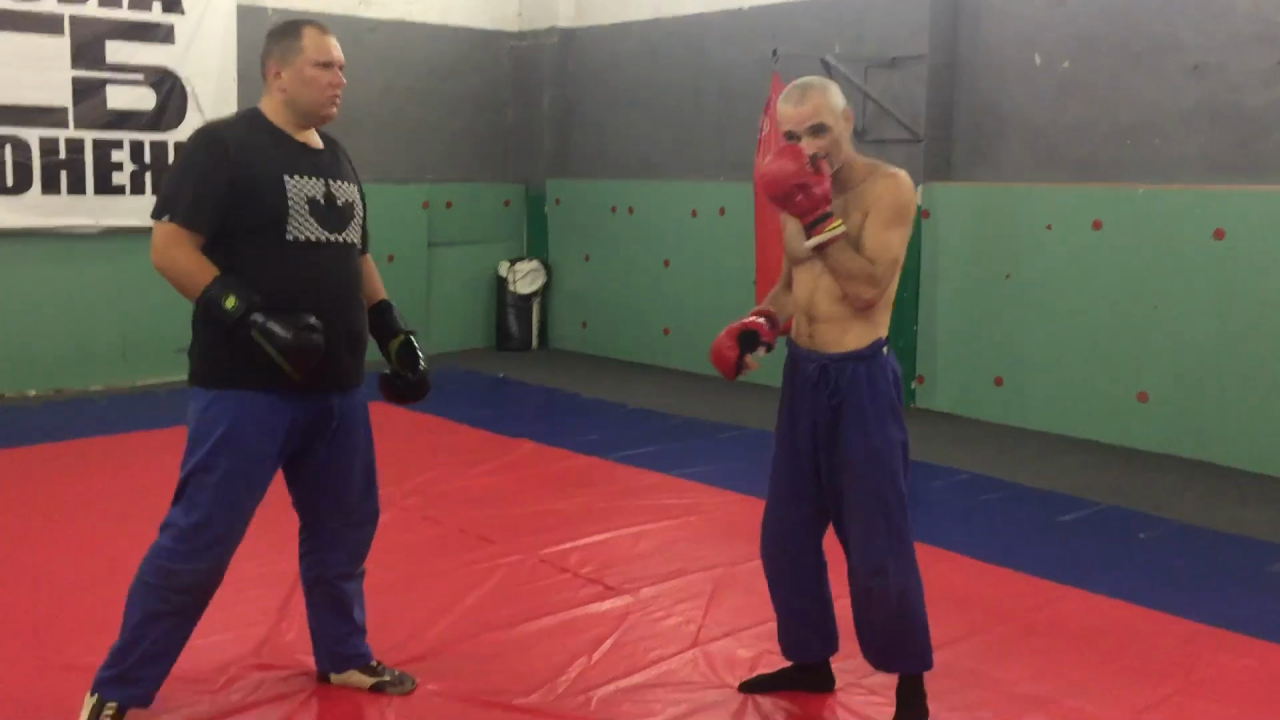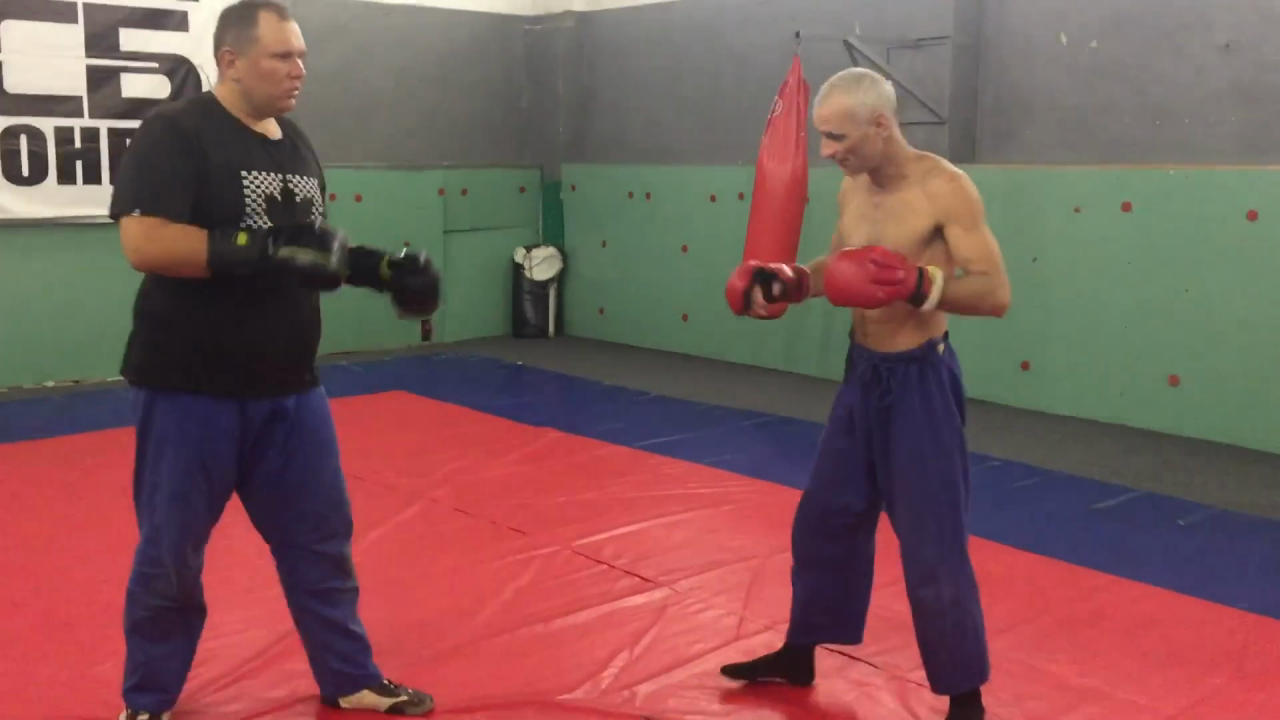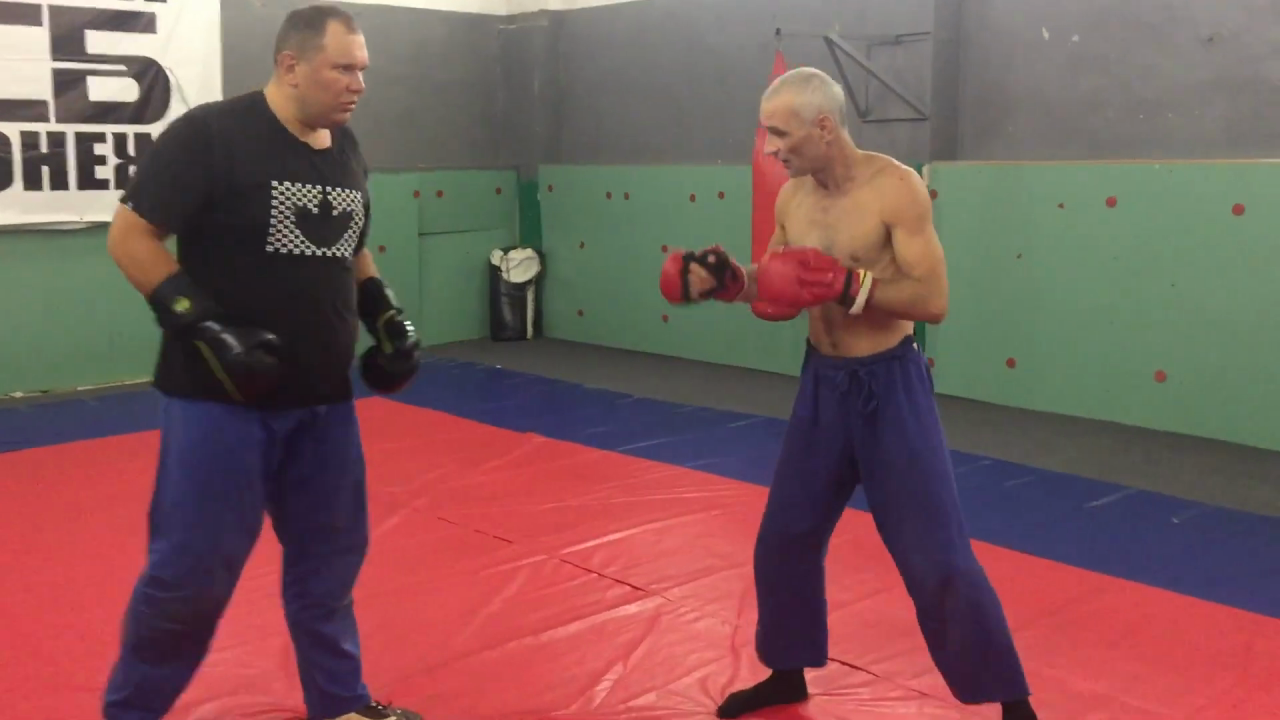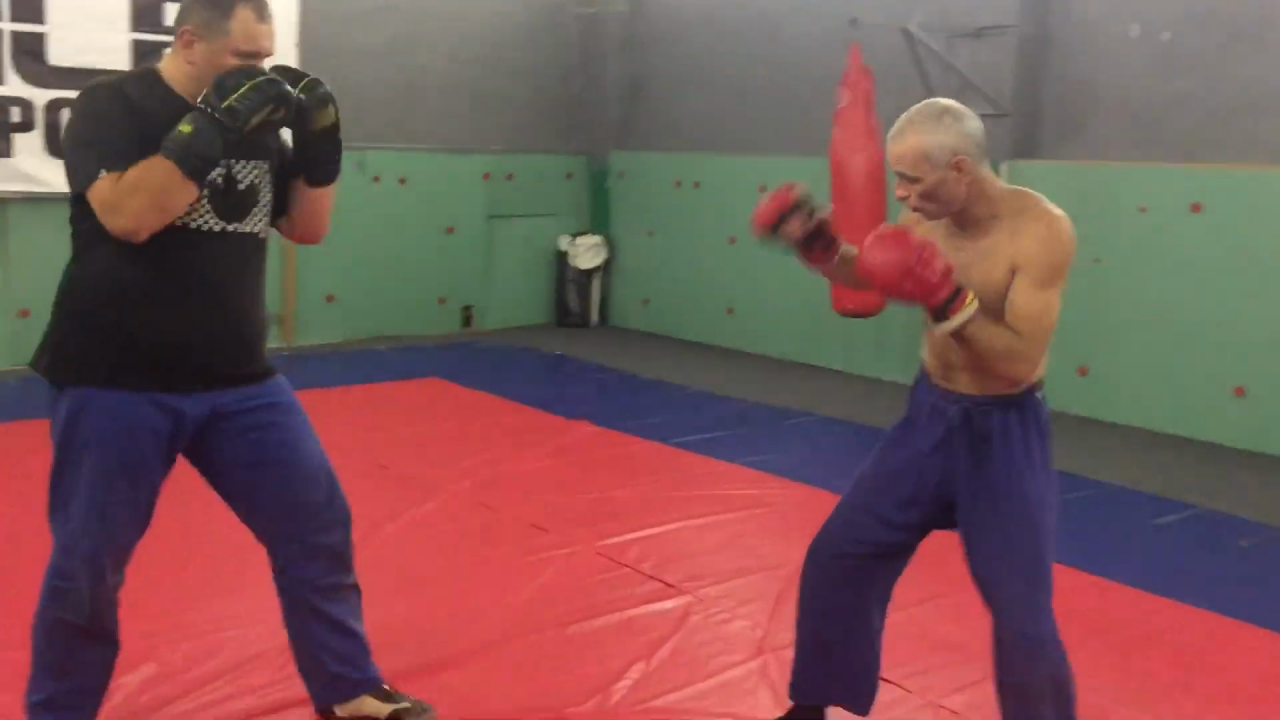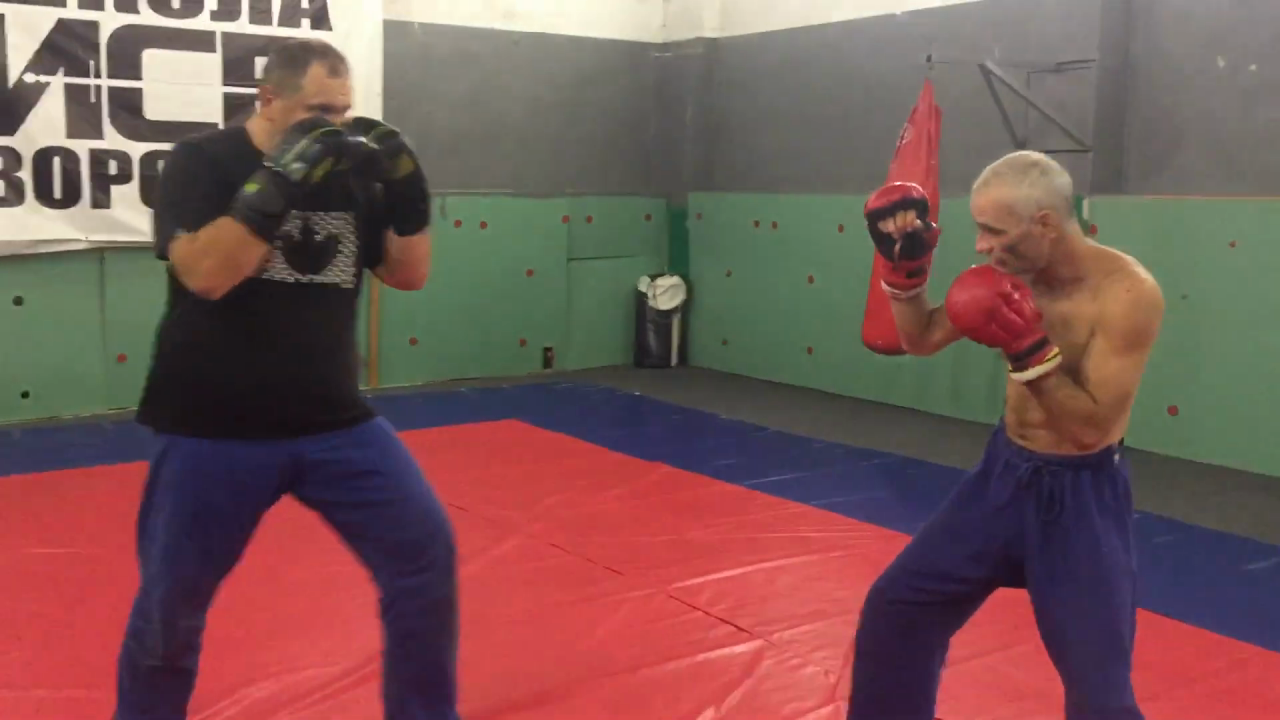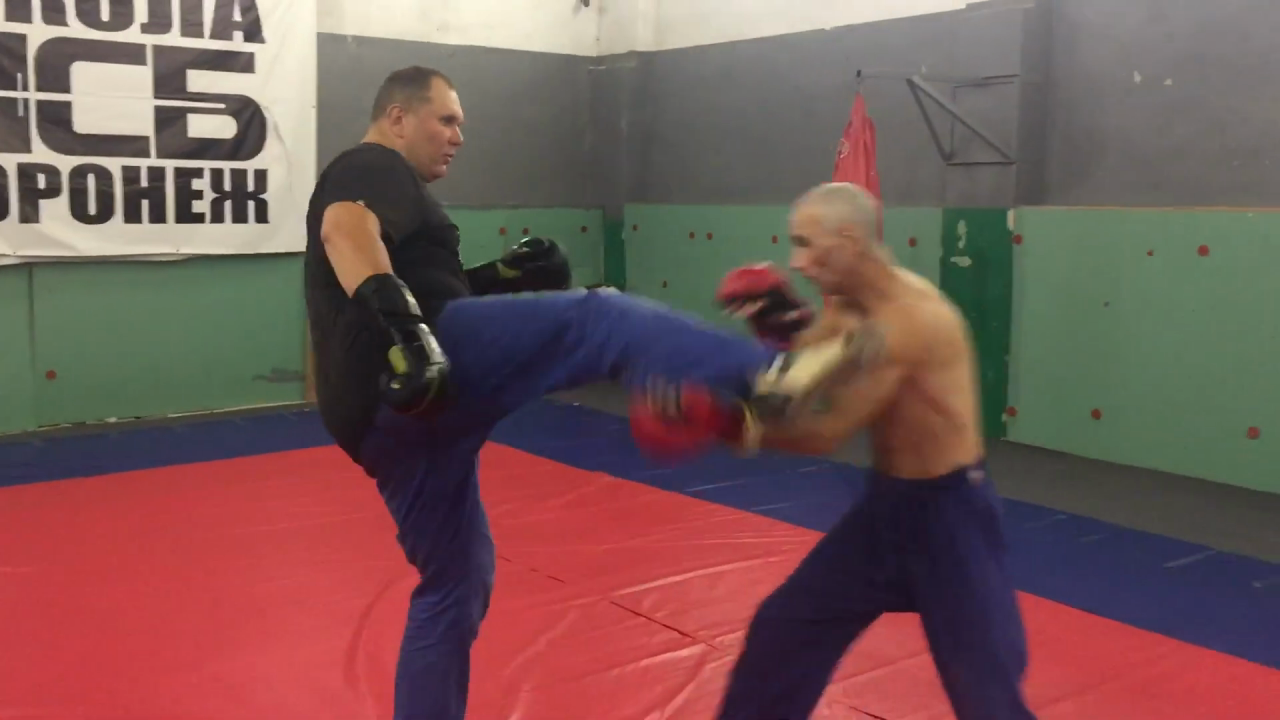
dt=0.7s
person 1, frame 1
left shoulder: (337, 157)
right shoulder: (223, 145)
right elbow: (170, 248)
left wrist: (392, 332)
right wrist: (248, 318)
left hip: (334, 382)
right hip: (245, 385)
left knee: (345, 523)
right knee: (202, 537)
left ankle: (343, 656)
person 1, frame 2
left shoulder: (295, 143)
right shoulder: (175, 132)
right elbow: (144, 243)
left wrist: (378, 268)
right wrist: (264, 251)
left hip: (289, 386)
right hip: (191, 388)
left knee: (321, 537)
right knee: (171, 551)
person 1, frame 3
left shoulder: (347, 151)
right shoulder: (212, 134)
right elbow: (130, 236)
left wrist: (386, 317)
right wrist: (203, 327)
left hip: (322, 397)
right hip: (220, 395)
left knee: (330, 552)
right knee: (193, 563)
person 1, frame 4
left shoulder: (251, 117)
right shoulder: (113, 105)
left elbow: (306, 228)
right elbow: (129, 214)
left wrist: (319, 143)
right wrist: (211, 127)
left hip: (236, 379)
right hip: (118, 381)
left knee: (316, 523)
right knee: (87, 562)
person 1, frame 5
left shoulder: (347, 171)
right shoulder: (199, 163)
left elbow: (408, 273)
right elbow: (204, 273)
left wrist: (408, 190)
right wrist: (279, 182)
left hip: (332, 421)
right hip: (213, 428)
left knee: (423, 548)
right knee: (173, 597)
person 1, frame 6
left shoulder: (379, 180)
right shoulder: (367, 168)
right elbow: (347, 229)
left wrist: (506, 276)
right wrist: (404, 329)
left hip: (378, 415)
right hip: (414, 383)
left knee: (452, 583)
right knee: (603, 322)
right ankle: (765, 377)
person 2, frame 1
left shoulder: (889, 187)
right shoulder: (795, 194)
left elbow: (866, 290)
left wrist: (820, 219)
right wrist: (761, 324)
left hip: (861, 381)
right hip: (801, 376)
left knee: (877, 543)
right knee: (786, 531)
right ankle: (811, 660)
person 2, frame 2
left shoulder: (945, 188)
right shoulder: (852, 188)
left elbow: (995, 295)
left wrist: (915, 283)
right wrist: (790, 281)
left hip: (920, 380)
right hip: (862, 373)
left knee: (933, 547)
right knee: (824, 518)
right ankle: (798, 654)
person 2, frame 3
left shoulder: (896, 187)
right shoulder: (793, 194)
left elbow: (933, 301)
right elbow: (781, 287)
left wrist: (846, 285)
right wrist: (728, 281)
left hip: (891, 387)
right hip: (823, 382)
left knee: (936, 559)
right knee: (784, 537)
person 2, frame 4
left shoulder: (1042, 229)
right shoulder: (923, 218)
left elbow: (1021, 364)
right elbow: (863, 272)
left wrist: (945, 299)
right wrist: (819, 244)
left hip: (1003, 432)
right hip: (929, 418)
left knee: (1024, 616)
right knee: (837, 558)
person 2, frame 5
left shoulder: (1128, 294)
right shoulder: (1008, 271)
left elbow: (1091, 429)
right elbow: (921, 339)
left wrist: (1028, 349)
right wrist: (906, 267)
left hip: (1079, 495)
right hip: (1003, 473)
right knee: (895, 606)
person 2, frame 6
left shoulder: (914, 319)
right shoulder: (845, 306)
left elbow: (829, 431)
right wrist: (777, 328)
left hip: (950, 514)
right hip: (887, 504)
right knee: (783, 628)
